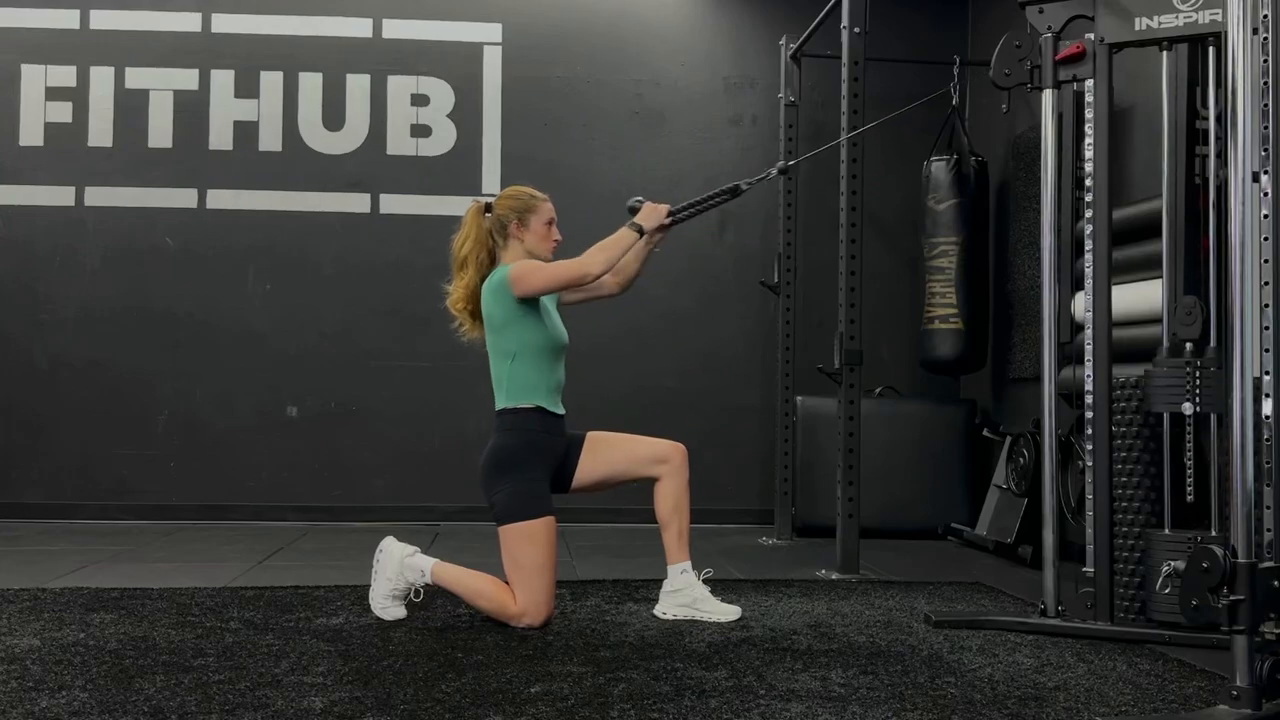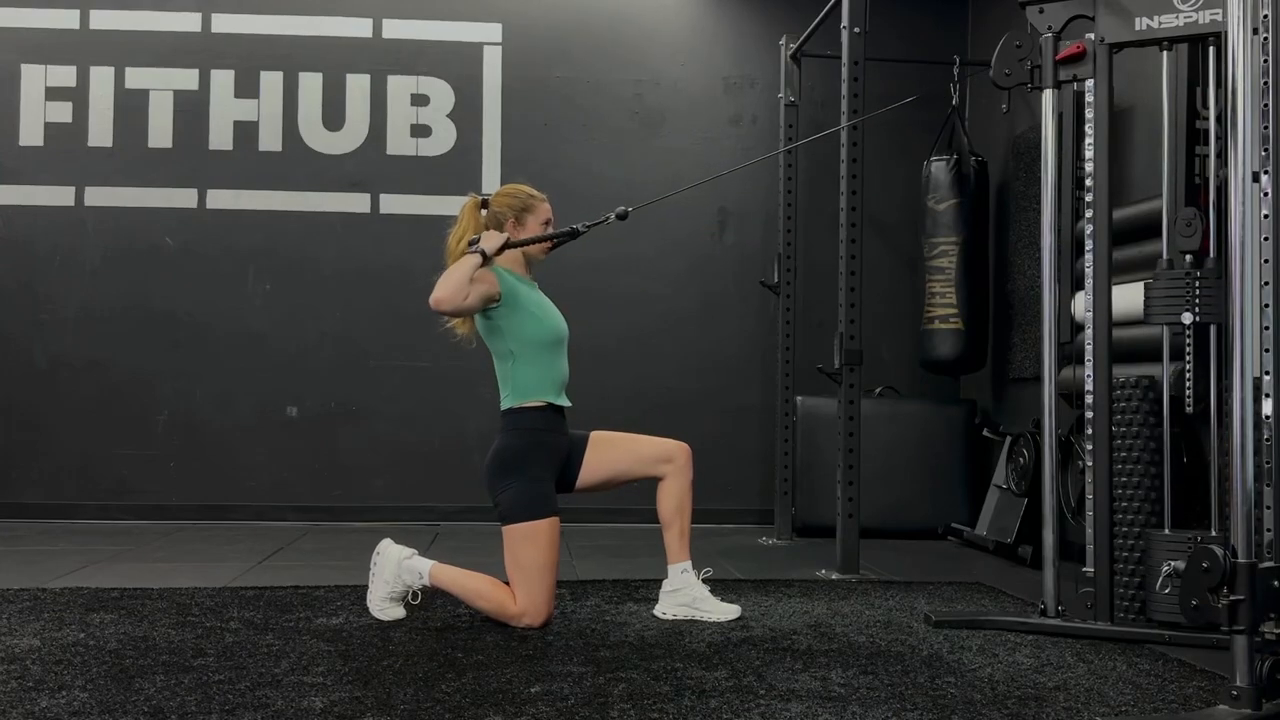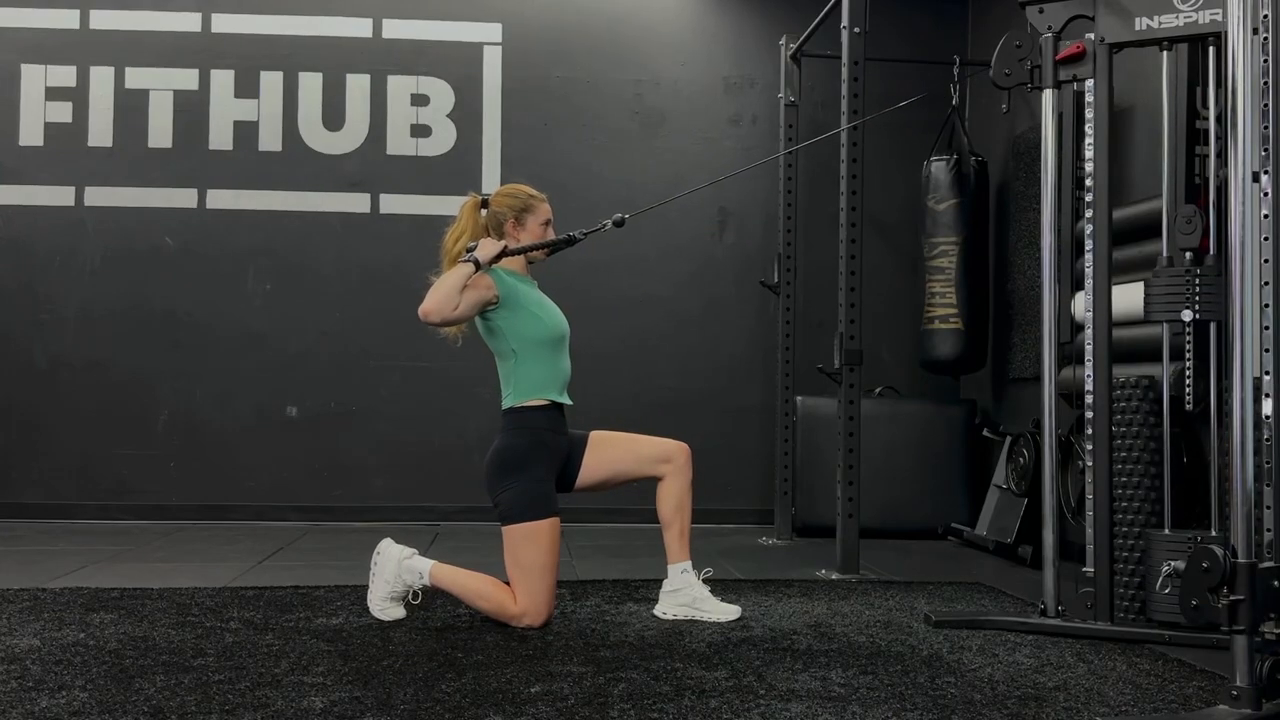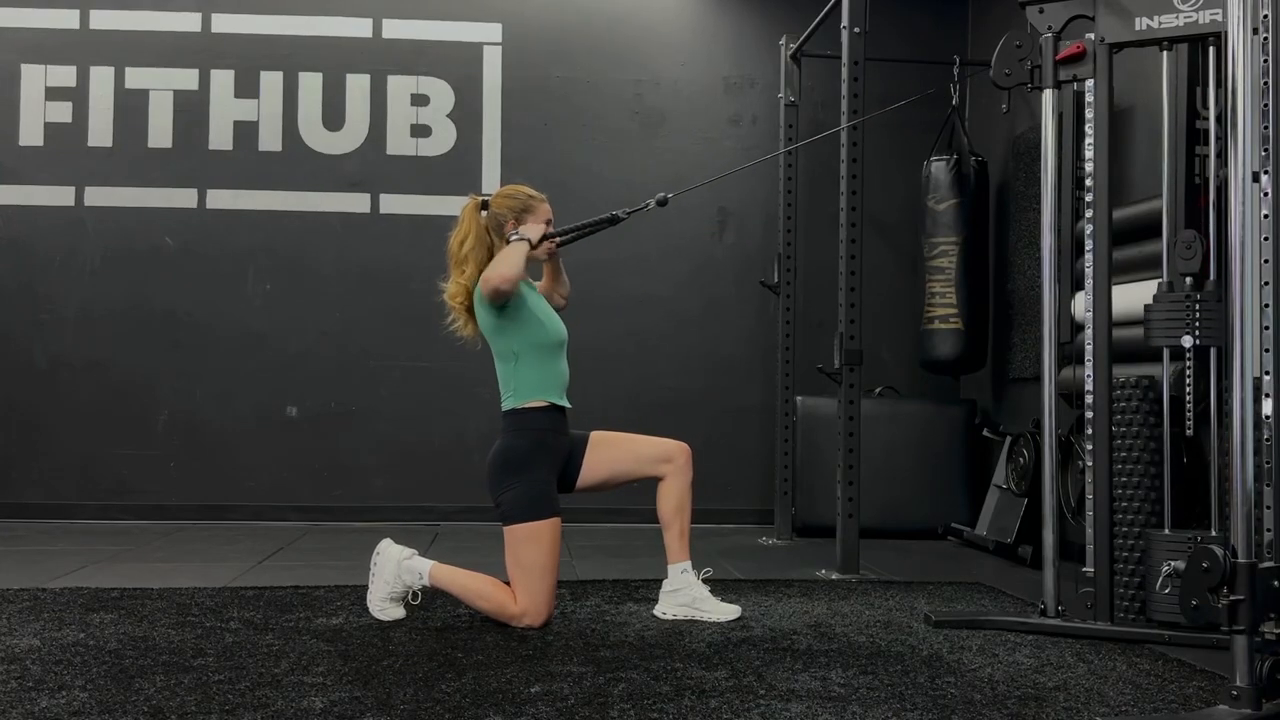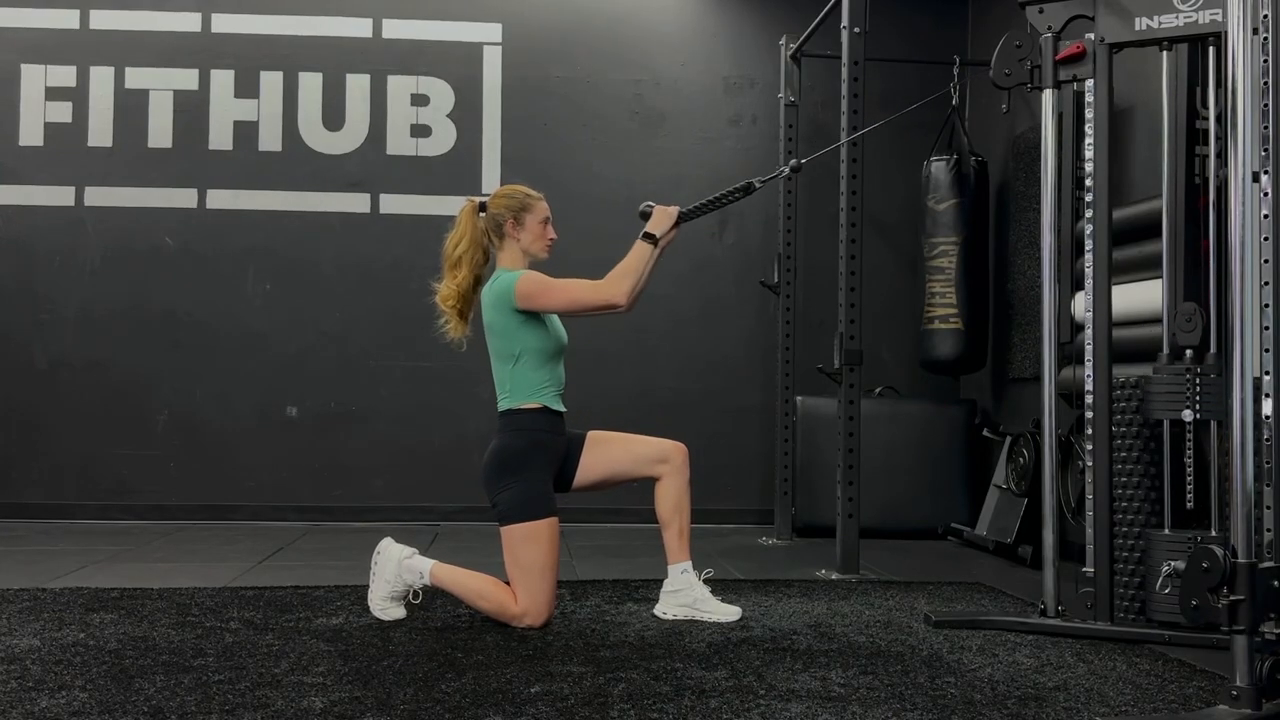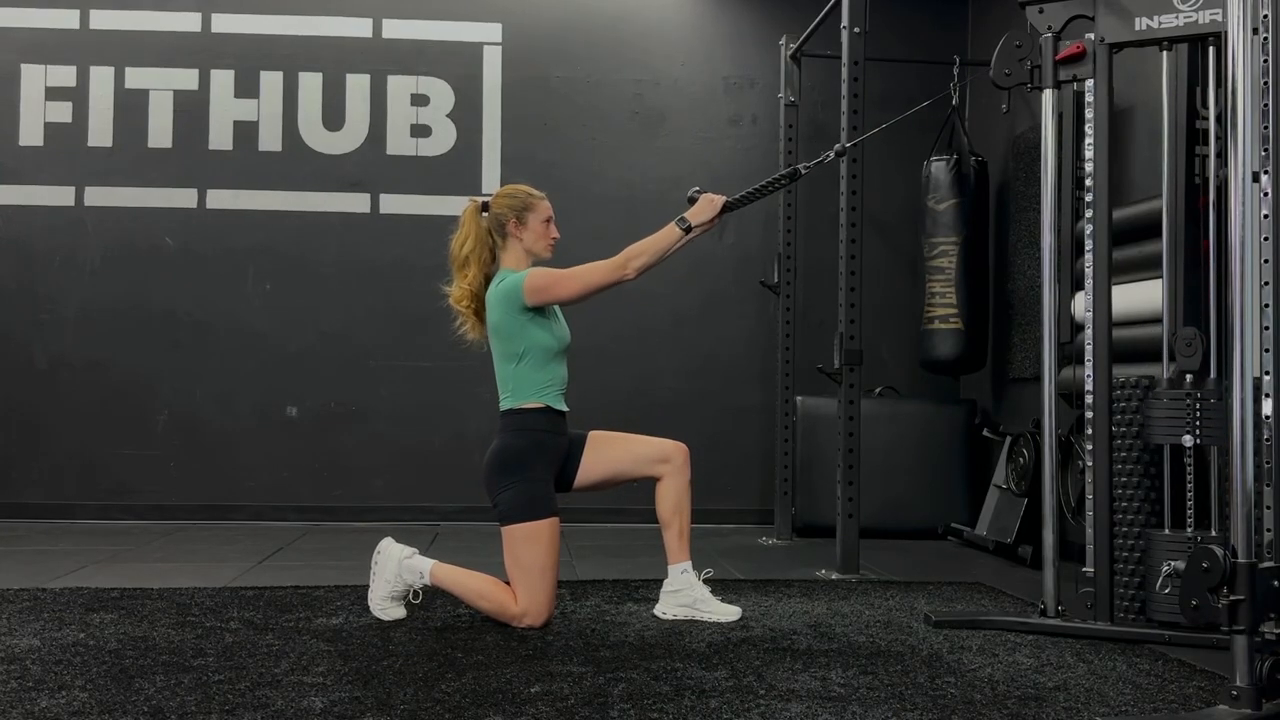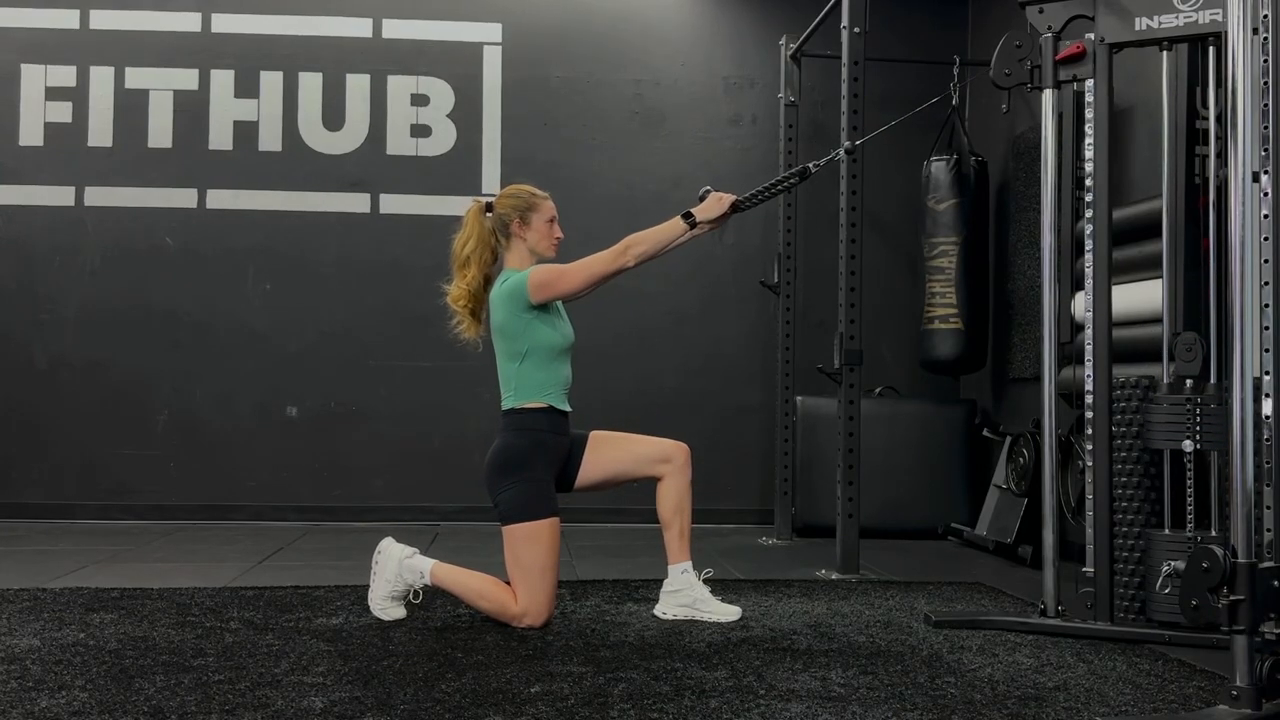
dt=0.4s
person 1, frame 1
left shoulder: (538, 287)
right shoulder: (507, 280)
left elbow: (613, 283)
right elbow: (588, 268)
left wrist: (650, 234)
right wrist: (638, 224)
left hip: (552, 443)
right hip: (517, 451)
left knee: (671, 457)
right knee: (530, 613)
left ankle: (680, 590)
right ankle: (412, 565)
person 1, frame 2
left shoulder: (522, 282)
right shoulder: (489, 281)
right elbow: (442, 300)
left wrist: (534, 258)
right wrist: (482, 250)
left hip: (555, 441)
right hip: (522, 448)
left knee: (675, 457)
right knee: (529, 614)
left ankle: (680, 590)
right ankle: (409, 567)
person 1, frame 3
left shoulder: (520, 284)
right shoulder: (491, 284)
right elbow: (431, 311)
right wrist: (476, 258)
left hip: (555, 441)
right hip: (523, 449)
left knee: (675, 457)
right knee: (529, 614)
left ankle: (680, 590)
right ankle: (410, 567)
person 1, frame 4
left shoulder: (519, 286)
right shoulder: (496, 285)
left elbow: (557, 296)
right elbow: (499, 275)
left wrist: (549, 254)
right wrist: (523, 240)
left hip: (555, 442)
right hip: (524, 449)
left knee: (675, 457)
right knee: (529, 613)
left ankle: (680, 590)
right ankle: (409, 568)
person 1, frame 5
left shoulder: (522, 288)
right shoulder: (512, 285)
left elbow: (619, 300)
right elbow: (614, 295)
left wrist: (659, 242)
right wrist: (651, 232)
left hip: (551, 443)
right hip: (521, 451)
left knee: (672, 457)
right knee: (530, 614)
left ankle: (680, 590)
right ankle: (411, 567)
person 1, frame 6
left shoulder: (528, 287)
right shoulder: (517, 286)
left elbow: (621, 269)
right elbow: (622, 268)
left wrist: (691, 227)
right wrist: (689, 220)
left hip: (553, 442)
right hip: (522, 451)
left knee: (672, 457)
right knee: (530, 613)
left ankle: (680, 589)
right ankle: (410, 567)
person 1, frame 7
left shoulder: (533, 285)
right shoulder: (520, 286)
left elbow: (622, 259)
right elbow: (623, 256)
left wrist: (699, 225)
right wrist: (695, 216)
left hip: (554, 443)
right hip: (524, 451)
left knee: (674, 457)
right knee: (530, 614)
left ankle: (680, 590)
right ankle: (410, 567)
